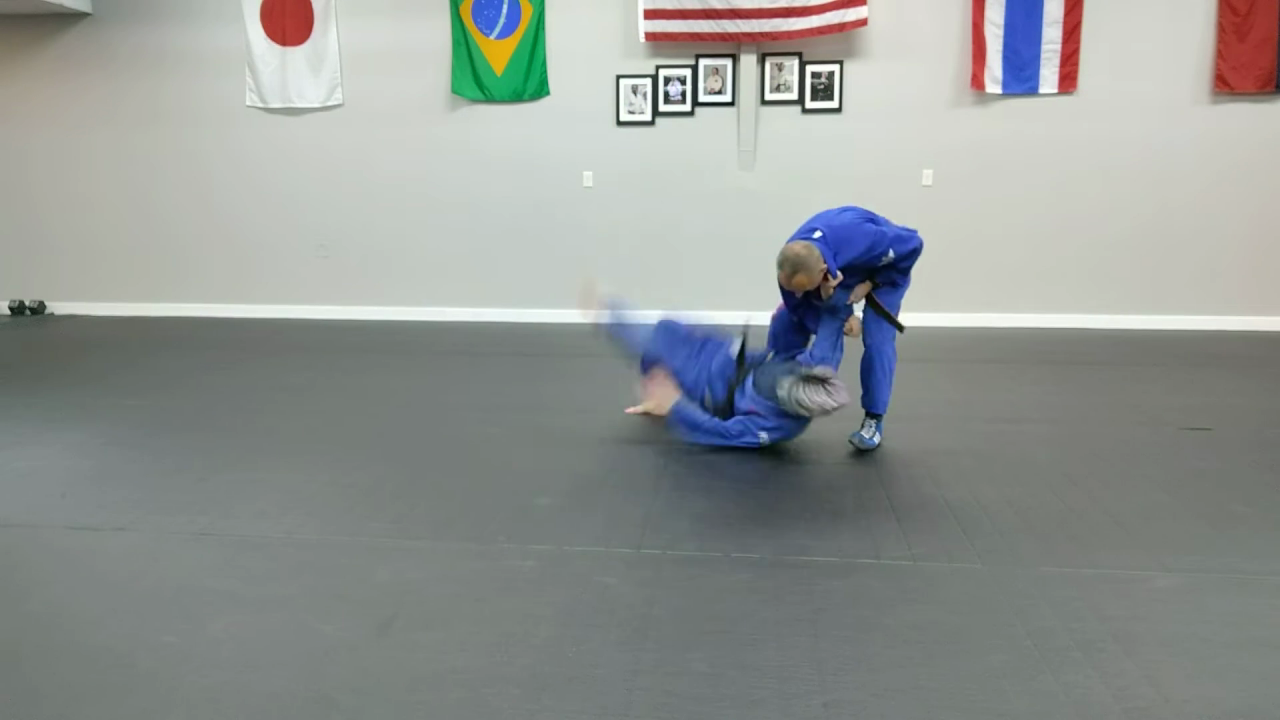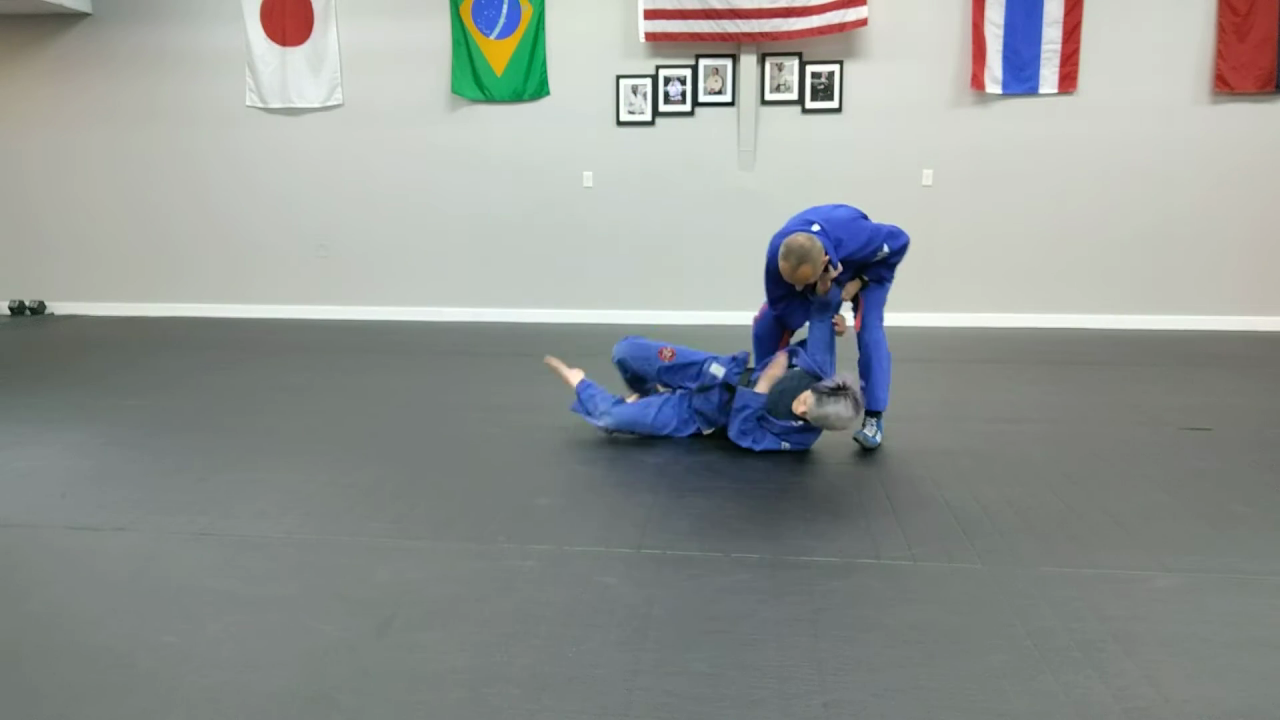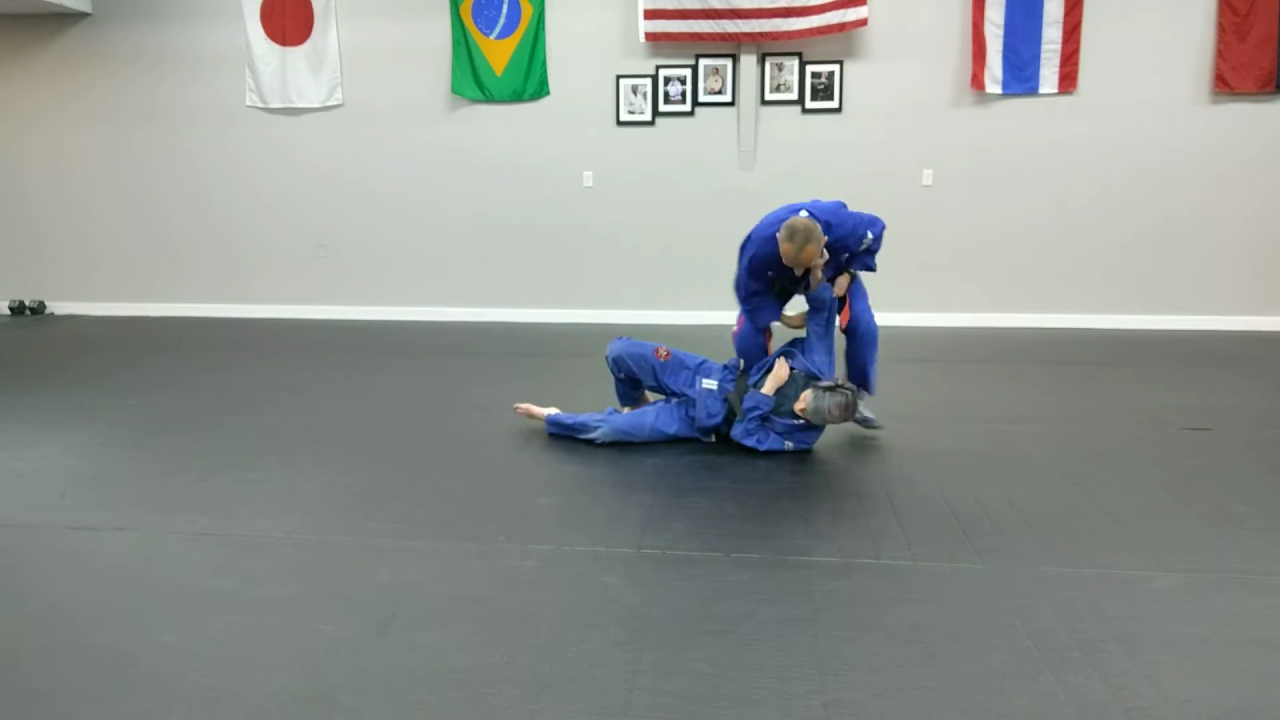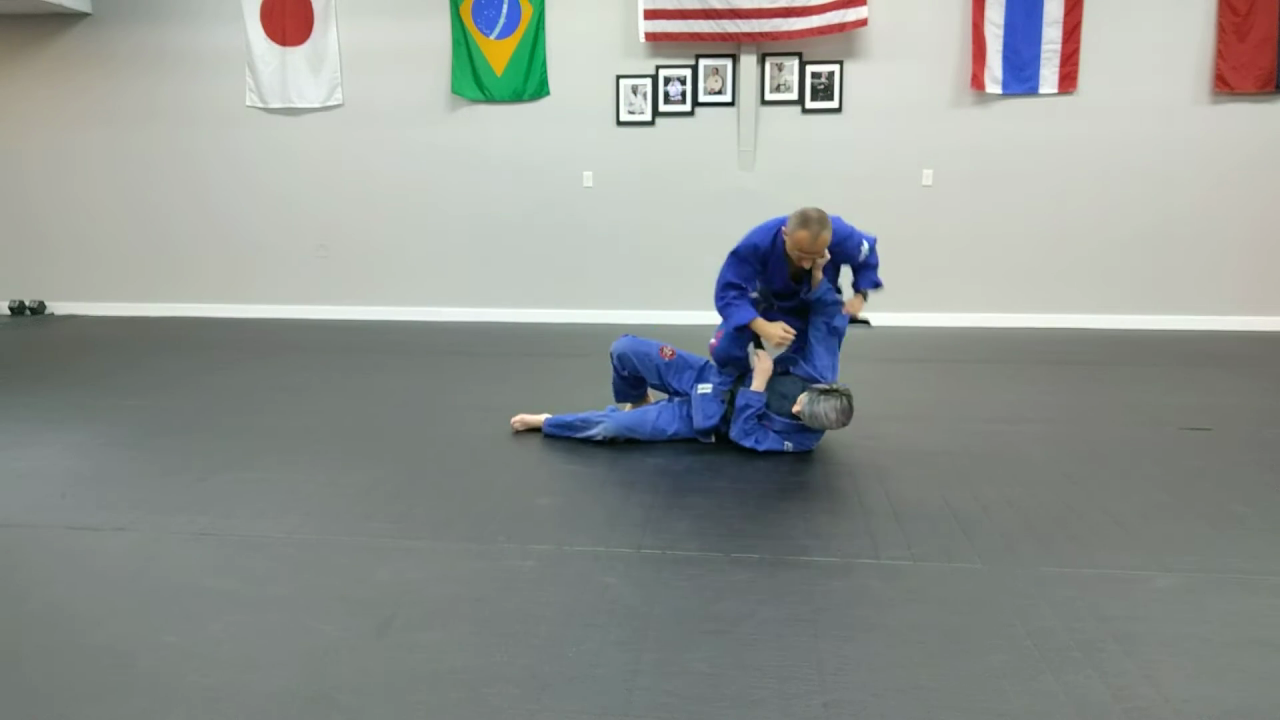
dt=0.2s
person 1, frame 1
left shoulder: (769, 430)
right shoulder: (821, 375)
left elbow: (714, 431)
right elbow: (831, 323)
left wrist: (670, 408)
left hip: (720, 391)
right hip: (737, 363)
right knee: (660, 336)
person 1, frame 2
left shoulder: (798, 438)
right shoulder: (817, 373)
left elbow: (742, 426)
right elbow: (822, 319)
left wrist: (764, 386)
right wrist: (827, 290)
left hip: (707, 411)
right hip: (718, 375)
left knee: (614, 419)
right knee: (627, 351)
left ankle: (581, 385)
right ankle: (647, 394)
person 1, frame 3
left shoulder: (800, 437)
right shoulder: (818, 374)
left elbow: (745, 431)
right elbow: (821, 321)
left wrist: (770, 386)
right wrist: (817, 280)
left hip: (708, 417)
right hip: (715, 379)
left knee: (613, 430)
right knee: (621, 353)
left ankle: (552, 417)
right ankle: (637, 403)
person 1, frame 4
left shoulder: (800, 440)
right shoulder: (821, 385)
left elbow: (744, 433)
right elbow: (826, 317)
left wrist: (759, 384)
right wrist: (817, 279)
left hip: (702, 409)
right hip: (710, 378)
left knee: (613, 428)
right knee: (623, 348)
left ankle: (545, 422)
right ankle: (639, 403)
person 2, frame 1
left shoulder: (859, 241)
right shoulder: (789, 265)
left elbow: (912, 243)
right elbow: (800, 308)
left wrist: (870, 284)
left hip: (885, 264)
right hip: (834, 267)
left knee: (877, 337)
right knee: (785, 323)
left ankle: (873, 420)
person 2, frame 2
left shoulder: (857, 238)
right shoulder: (779, 256)
left elbow: (898, 241)
right elbow: (781, 300)
left wrist: (860, 281)
left hip: (863, 267)
left knee: (869, 336)
right knee: (768, 325)
left ankle: (873, 419)
person 2, frame 3
left shoulder: (842, 226)
right shoulder: (761, 244)
left elbow: (874, 228)
right elbow: (750, 295)
left wrist: (849, 273)
right wrist: (782, 318)
left hip: (833, 266)
right hip: (777, 274)
left knee: (864, 329)
right knee: (748, 334)
left ankle: (860, 396)
person 2, frame 4
left shoulder: (840, 236)
right shoulder: (759, 242)
left elbow: (866, 251)
right elbow: (728, 292)
left wrist: (860, 294)
right wrist: (759, 326)
right hip: (769, 299)
right knee: (723, 351)
